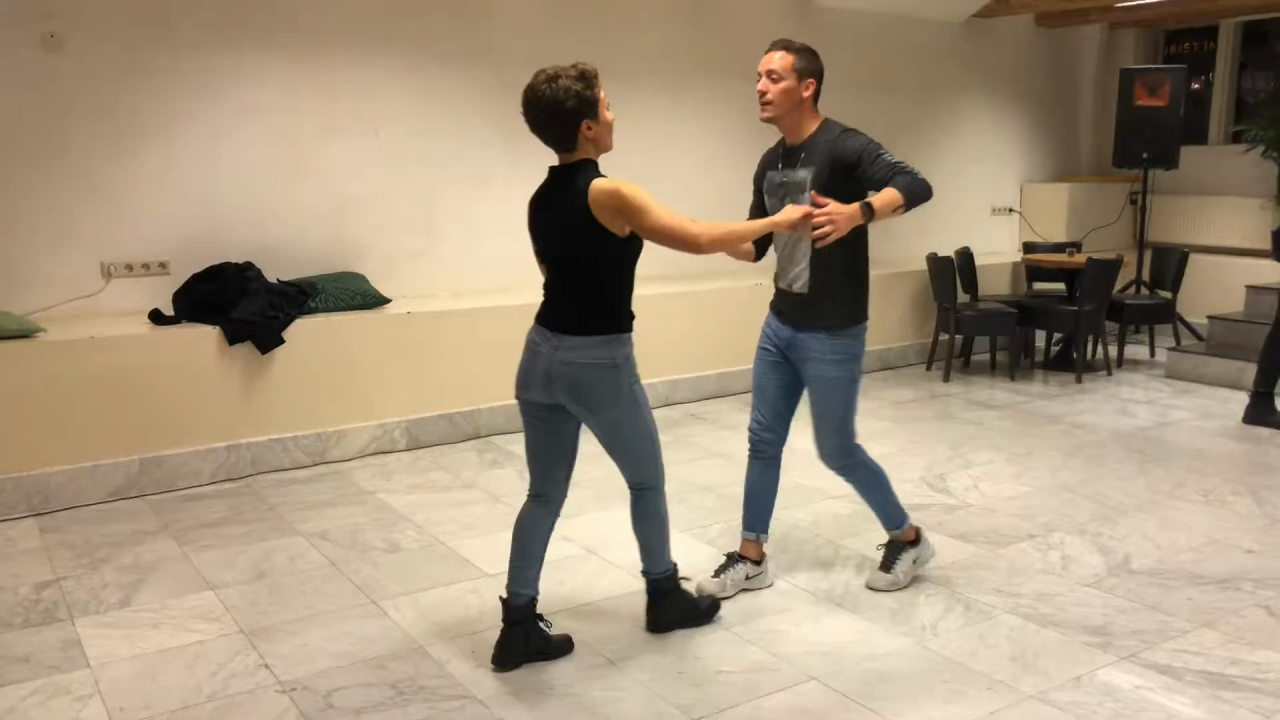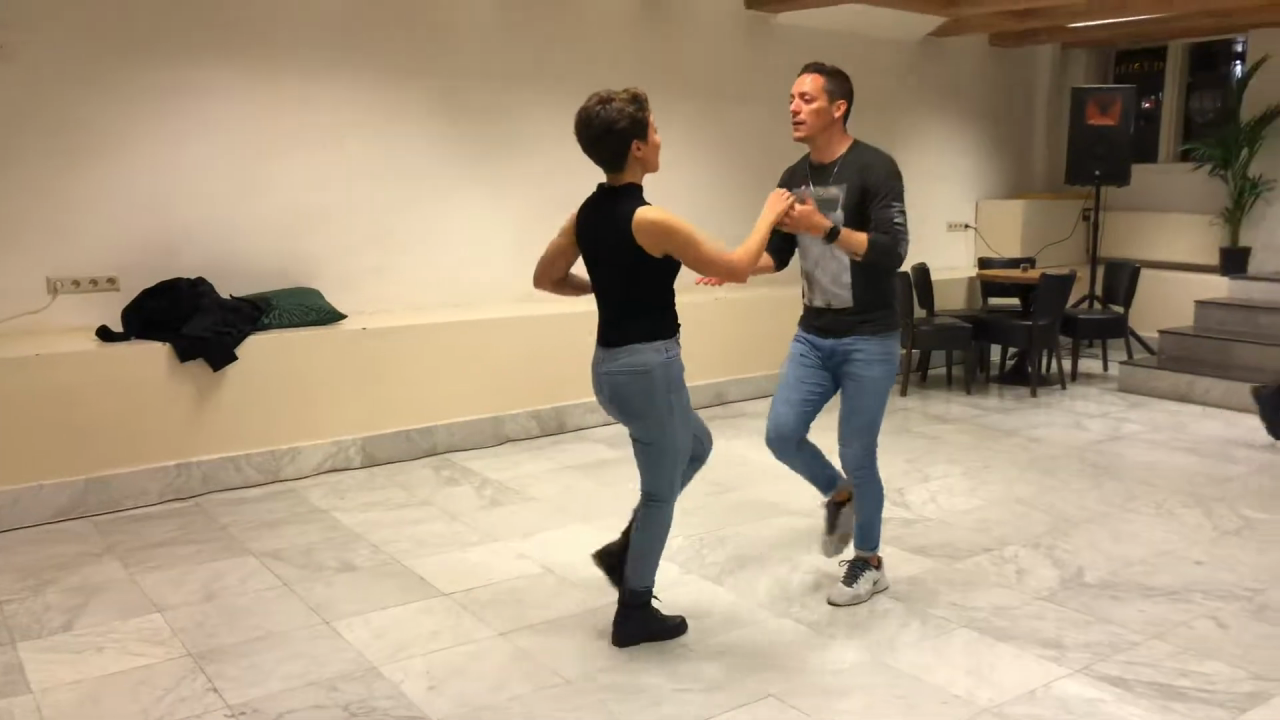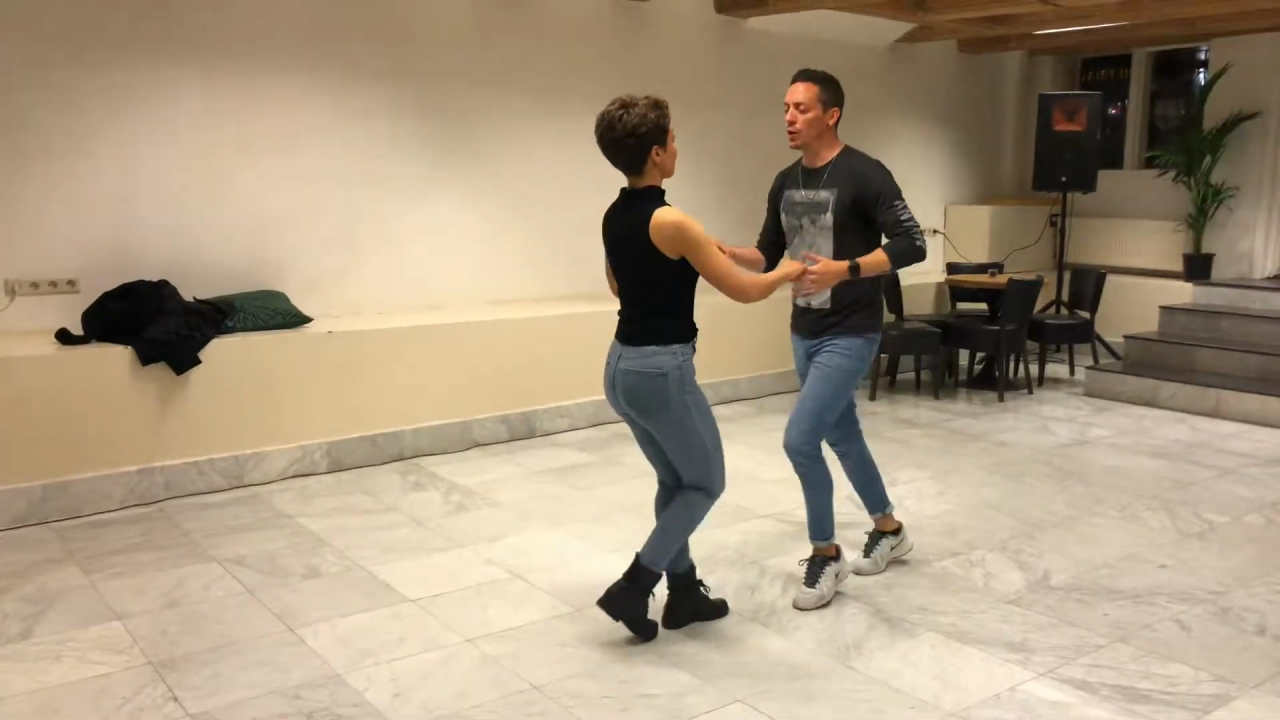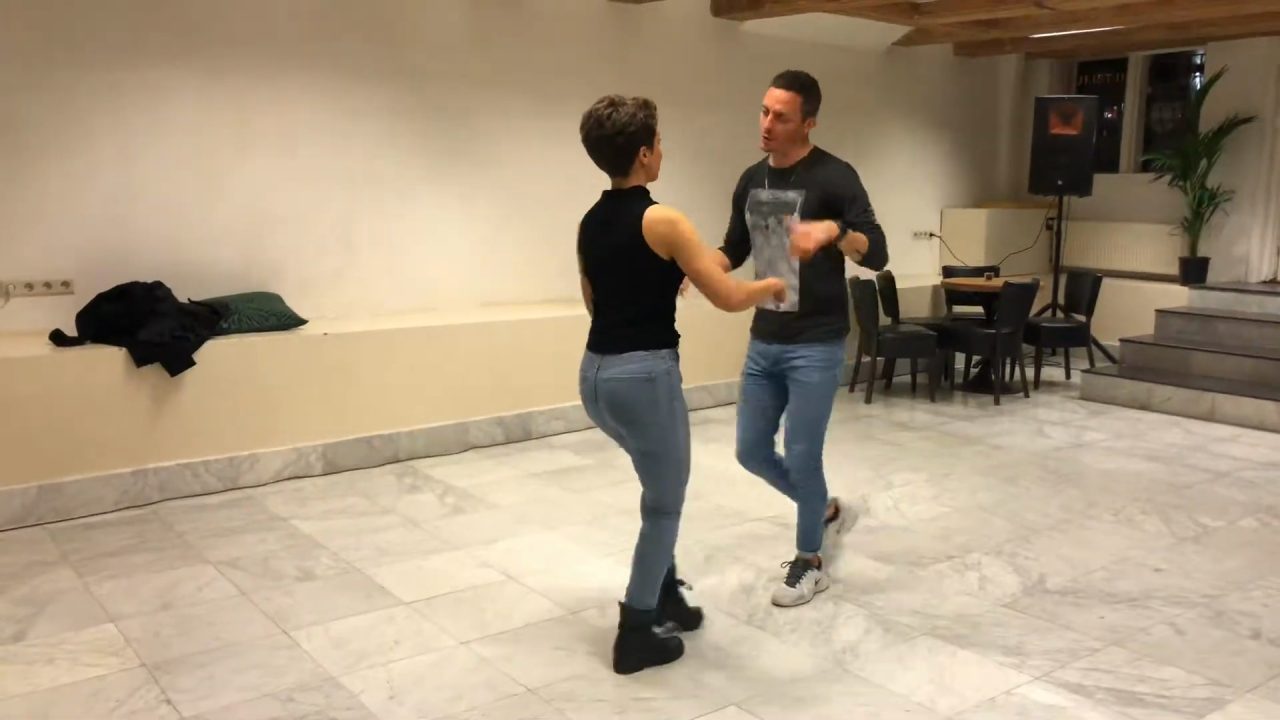
dt=0.4s
person 1, frame 1
left shoulder: (541, 200)
right shoulder: (607, 194)
right elbow: (703, 239)
right wrist: (781, 220)
left hip: (541, 356)
right hip: (598, 363)
left knee: (545, 492)
right knee: (646, 481)
left ankle: (519, 626)
right ankle: (663, 598)
person 1, frame 2
left shoulder: (588, 214)
right shoulder: (649, 221)
left elbow: (544, 277)
right elbow: (736, 267)
right wrist: (771, 213)
left hip: (609, 364)
right hip: (648, 368)
left knee: (695, 446)
right knee: (659, 490)
left ankle: (625, 551)
right ankle: (635, 613)
person 1, frame 3
left shoulder: (615, 217)
right shoulder: (670, 222)
right elbow: (744, 290)
right wrist: (789, 270)
left hip: (623, 365)
right hip: (659, 371)
left knee: (675, 480)
right knee: (704, 484)
left ankle: (685, 594)
right ankle: (634, 586)
person 1, frame 4
left shoulder: (590, 223)
right shoulder: (661, 221)
right elbow: (729, 298)
right wrist: (771, 285)
left hip: (596, 374)
right hip: (645, 376)
left knee: (656, 487)
right knee: (664, 507)
left ankle: (664, 593)
right ankle: (636, 634)
person 2, frame 1
left shoulder: (843, 146)
right shoulder: (770, 163)
left elbow: (917, 187)
left wrist: (858, 210)
left hip: (833, 332)
right hip: (781, 324)
left knee: (835, 449)
right knee: (763, 441)
left ankle: (906, 537)
right ankle: (751, 557)
person 2, frame 2
left shoulder: (874, 167)
right shoulder: (792, 179)
left elbow: (892, 251)
right elbow: (777, 254)
left wrist: (825, 228)
left hip: (870, 338)
right hip: (813, 335)
left knee: (857, 456)
right knee: (781, 434)
left ankle: (868, 561)
right ankle: (839, 497)
person 2, frame 3
left shoulder: (865, 174)
right shoulder: (785, 183)
left elbow: (911, 244)
right elbow: (769, 255)
left wrist: (846, 270)
right wrist: (723, 252)
left hip: (849, 336)
right hip: (805, 334)
left knee: (799, 440)
right knee: (842, 437)
left ankle: (825, 554)
right ankle: (888, 528)
person 2, frame 4
left shoulder: (833, 176)
right shoulder: (750, 181)
left elbow: (876, 251)
right elbow: (733, 251)
left wrist: (833, 232)
left hip: (817, 344)
right hip: (763, 342)
left knee: (801, 456)
right knee: (750, 451)
left ankle: (810, 562)
right ankle: (829, 510)
